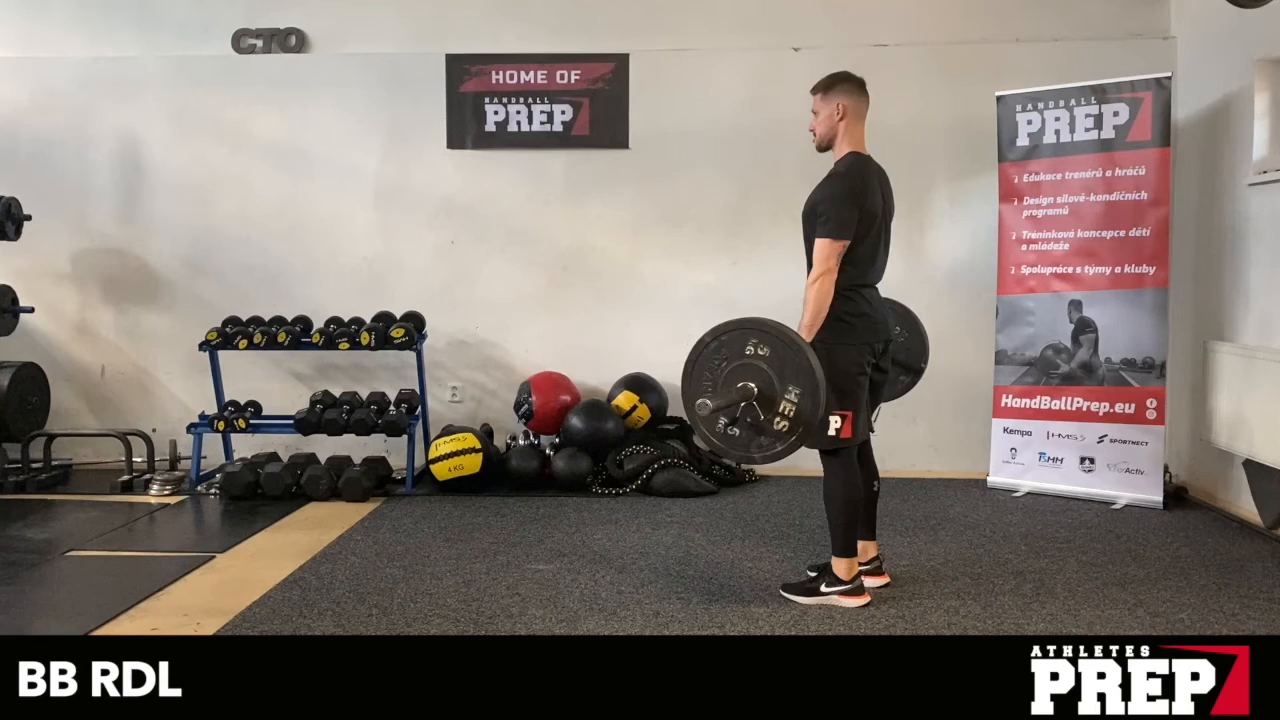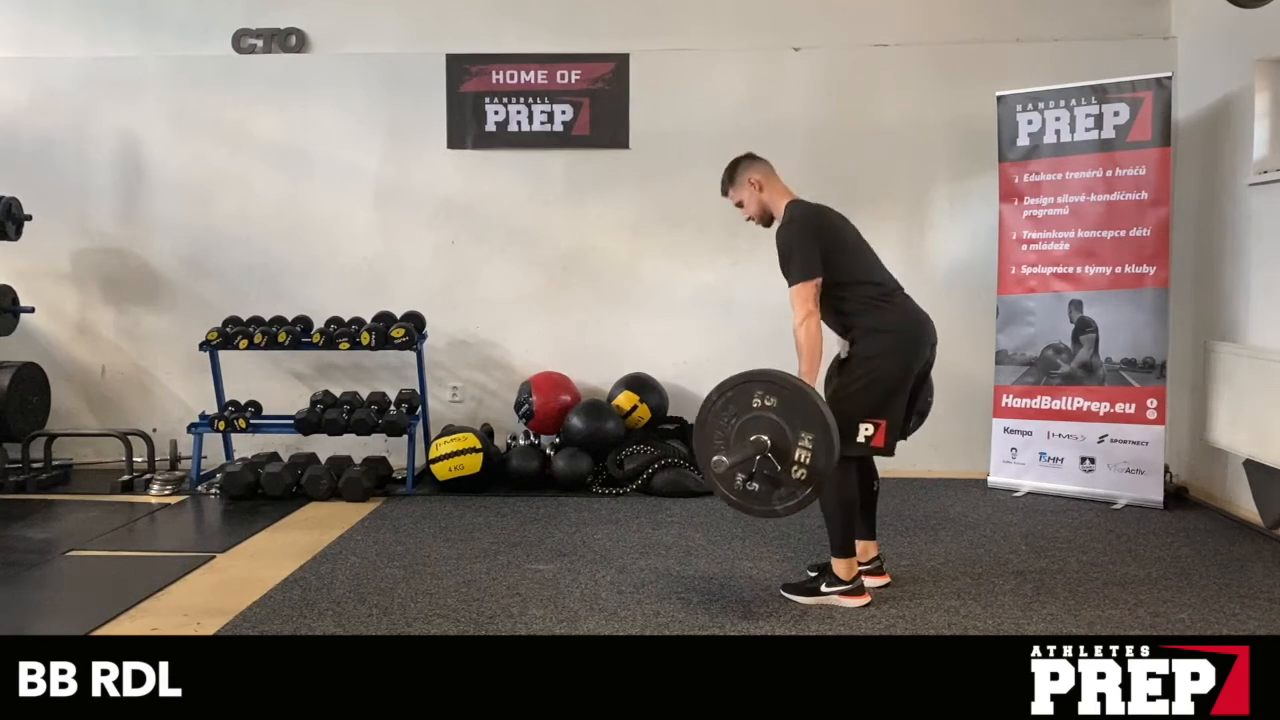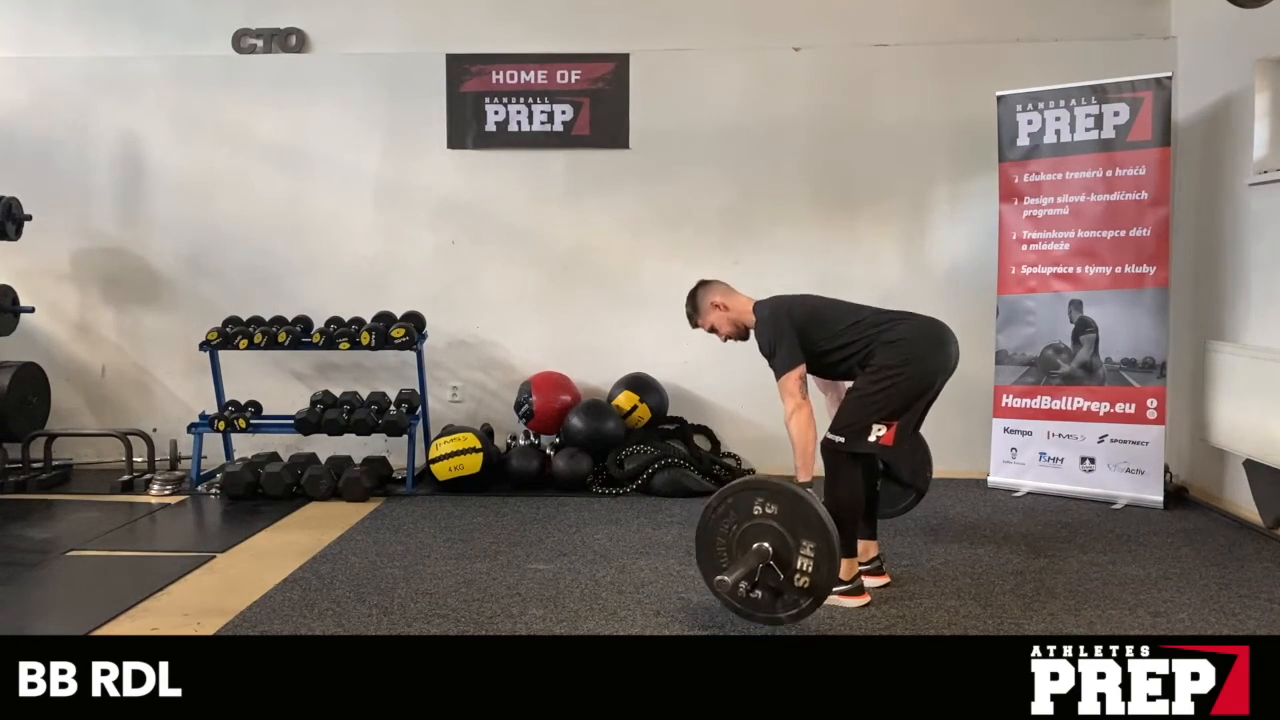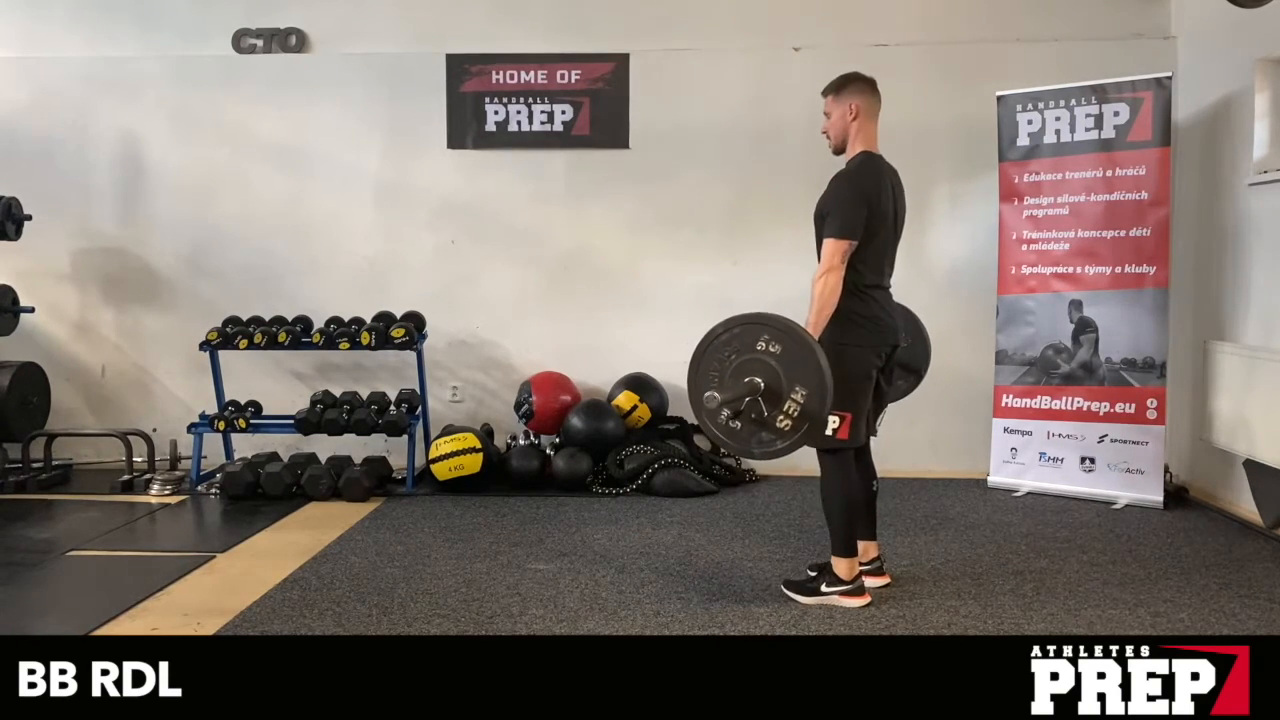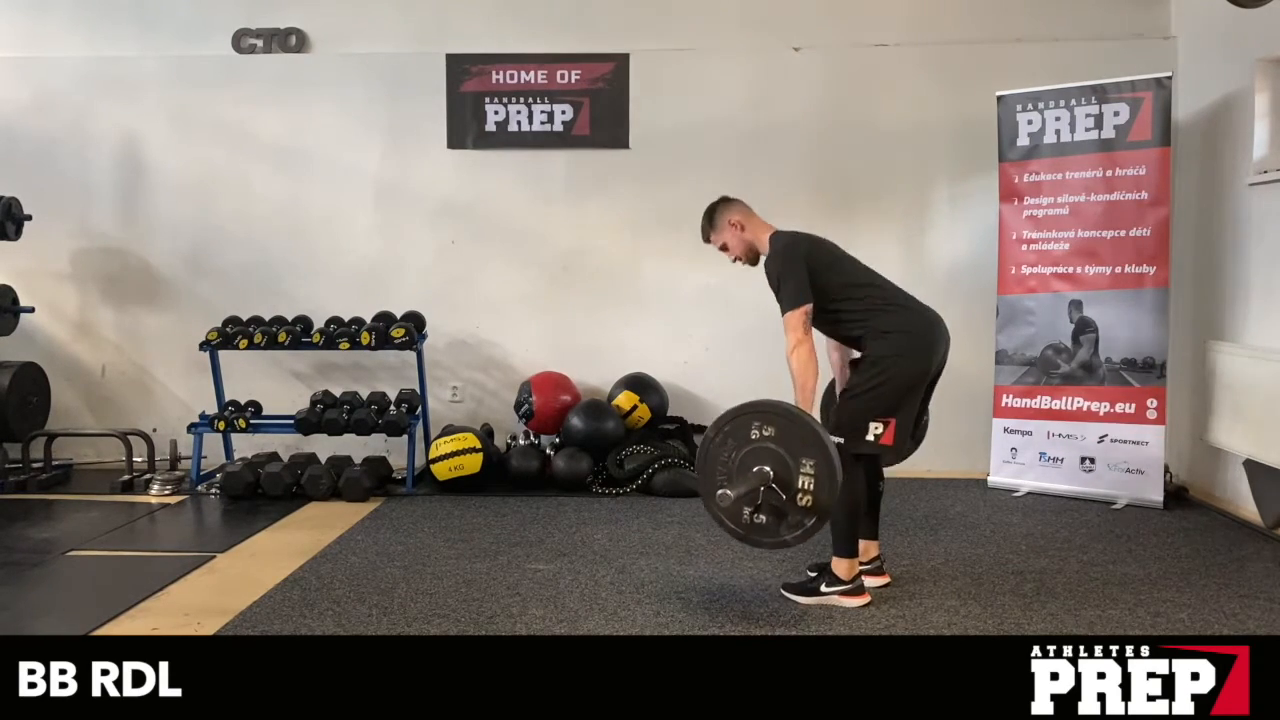
dt=1s
person 1, frame 1
left shoulder: (842, 182)
right shoulder: (874, 178)
left elbow: (824, 272)
left wrist: (799, 346)
left hip: (842, 333)
right hip: (869, 325)
left knee: (838, 450)
right knee: (854, 445)
left ankle: (844, 579)
right ankle: (866, 558)
person 1, frame 2
left shoulder: (795, 227)
right shoulder: (814, 219)
left elbow: (807, 314)
right wrist: (847, 372)
left hip: (891, 341)
right hip: (913, 333)
left knee: (834, 448)
right knee: (852, 445)
left ankle: (843, 579)
right ankle: (867, 558)
person 1, frame 3
left shoulder: (770, 323)
right shoulder: (785, 313)
left elbow: (797, 408)
right elbow: (833, 386)
left wrist: (803, 487)
right wrist: (846, 434)
left hip: (914, 352)
right hip: (928, 344)
left knee: (841, 449)
right knee: (855, 446)
left ankle: (846, 576)
right ankle: (867, 558)
person 1, frame 4
left shoulder: (851, 181)
right shoulder: (887, 178)
left elbow: (832, 270)
left wrist: (806, 343)
left hip: (850, 334)
right hip: (877, 327)
left knee: (835, 449)
right knee: (852, 446)
left ankle: (844, 578)
right ankle: (868, 558)
person 1, frame 5
left shoulder: (782, 256)
right shoulder: (797, 249)
left elbow: (799, 342)
right elbow: (837, 331)
right wrist: (848, 396)
left hip: (904, 343)
right hip: (925, 334)
left knee: (842, 447)
right knee: (859, 443)
left ankle: (843, 580)
right ankle: (868, 559)
